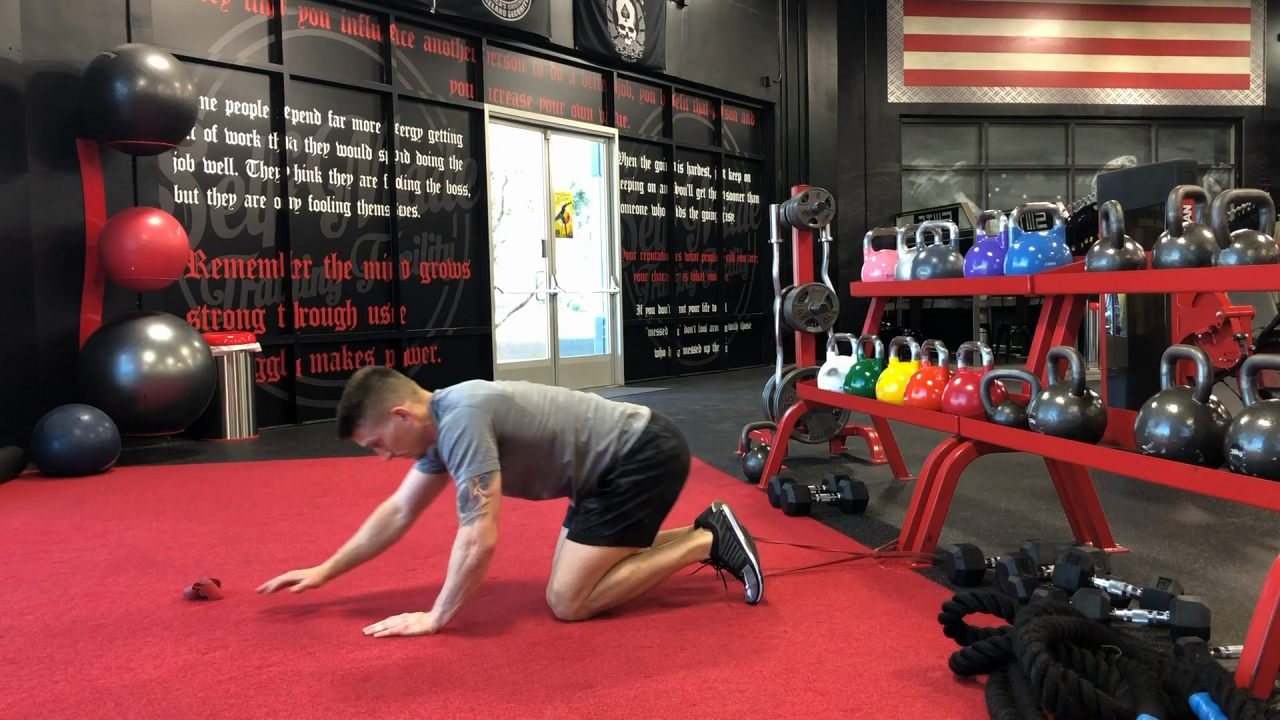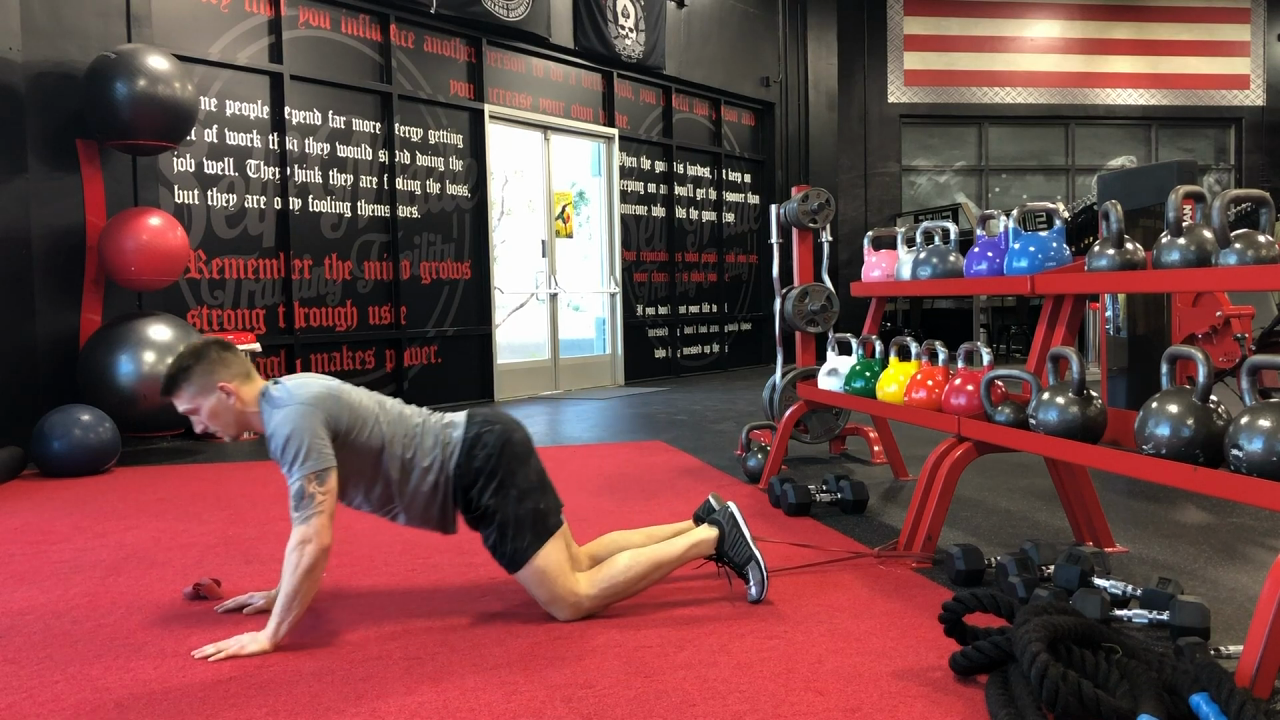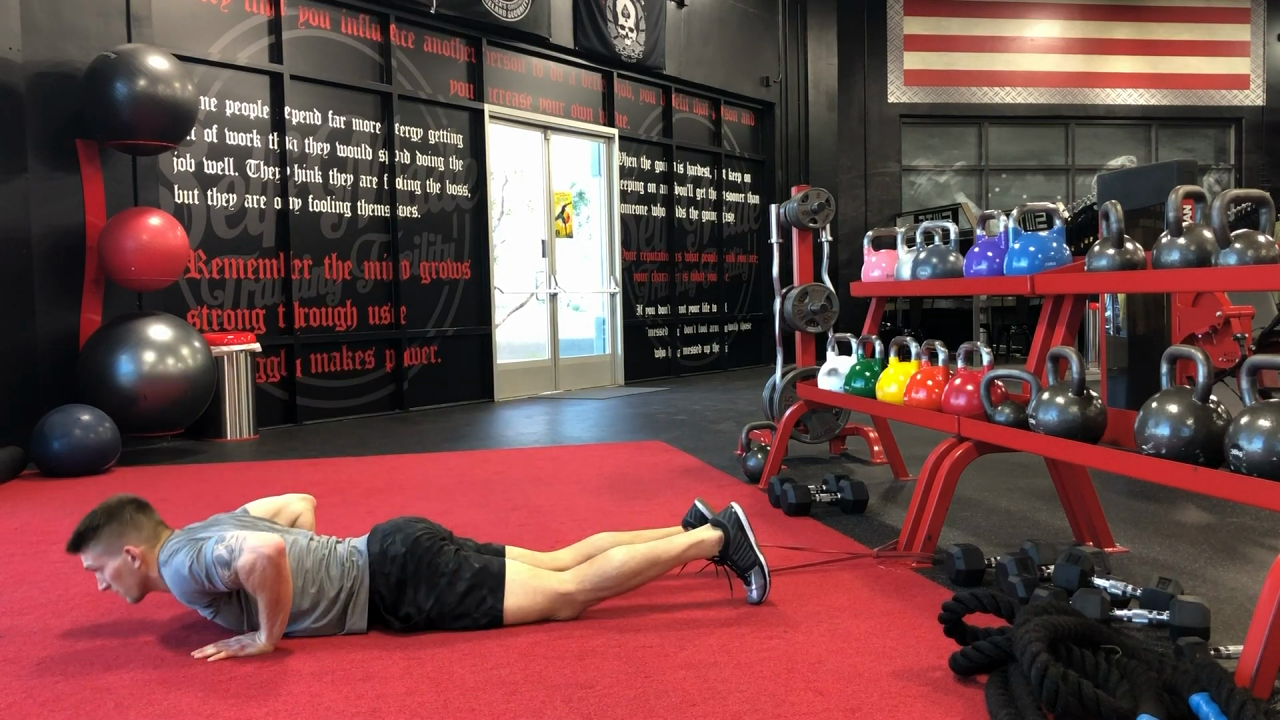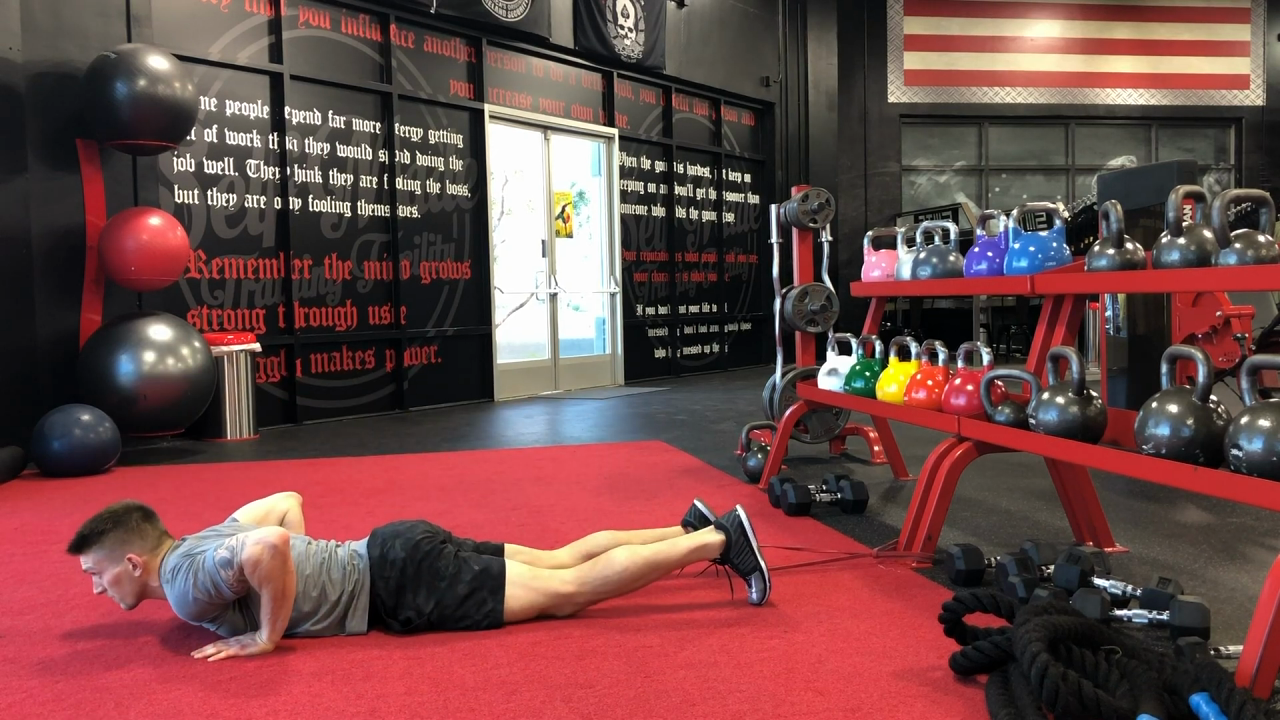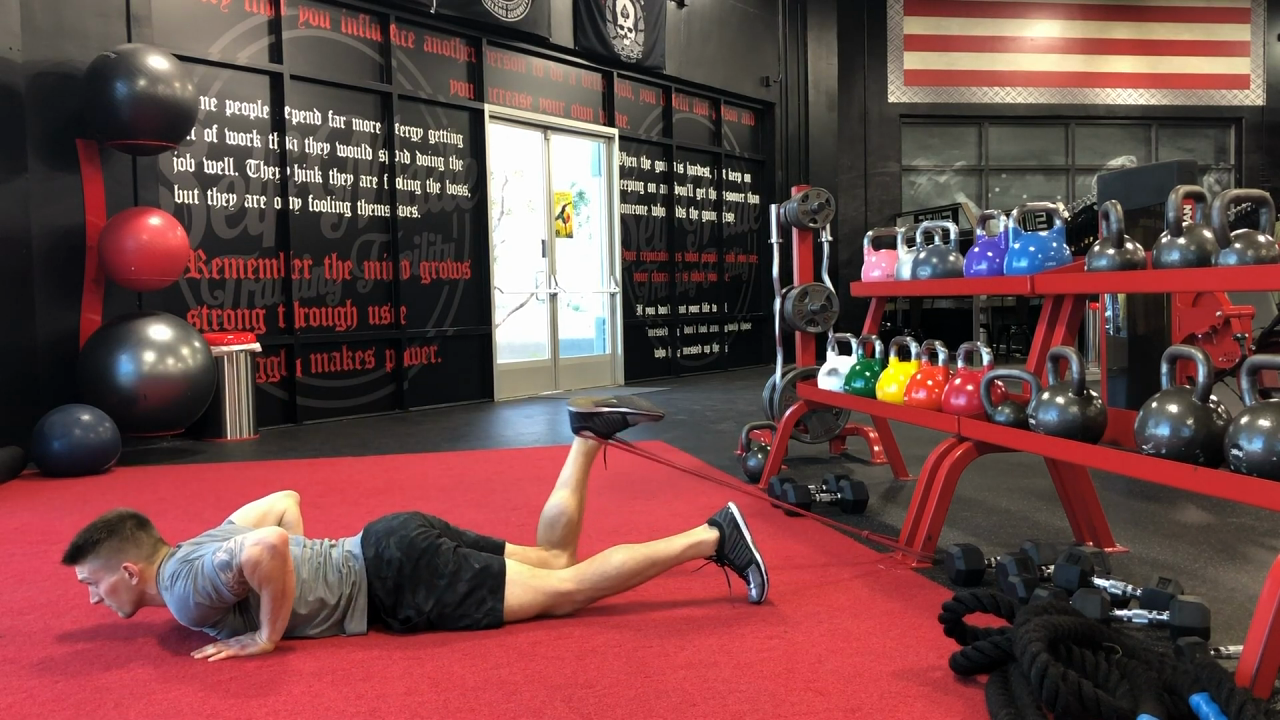
dt=1s
person 1, frame 1
left shoulder: (461, 420)
right shoulder: (445, 415)
left elbow: (479, 540)
right elbow: (399, 511)
left wrist: (434, 618)
right wrist: (325, 571)
left hip: (645, 457)
right hip: (627, 455)
left knee: (567, 601)
right knee: (574, 572)
left ankle: (708, 542)
right ankle: (703, 534)
person 1, frame 2
left shoulder: (291, 417)
right shoulder: (290, 397)
left elbow: (313, 541)
right elbow: (310, 518)
left wrist: (270, 635)
right wrist: (279, 594)
left hip: (483, 462)
right hip: (484, 448)
left knee: (570, 600)
right knee: (575, 564)
left ankle: (711, 539)
right ankle: (703, 525)
person 1, frame 3
left shoulder: (182, 567)
right shoulder: (208, 530)
left elbow: (265, 554)
right elbow: (302, 502)
left wrist: (267, 634)
left hip: (399, 580)
right hip: (399, 551)
left knee: (568, 594)
right knee: (561, 561)
left ankle: (713, 539)
right ankle: (696, 526)
person 1, frame 4
left shoulder: (185, 583)
right shoulder: (205, 541)
left elbow: (270, 546)
right elbow: (287, 501)
left wrist: (269, 635)
left hip: (399, 582)
right hip: (399, 552)
left knee: (568, 591)
right knee: (563, 561)
left ankle: (716, 542)
right ankle: (692, 529)
person 1, frame 5
left shoulder: (186, 589)
right shoulder: (205, 546)
left elbow: (269, 547)
right elbow: (285, 499)
left wrist: (269, 635)
left hip: (400, 575)
right hip: (398, 545)
left knee: (565, 591)
right knee: (556, 561)
left ankle: (711, 537)
right ankle: (588, 435)
